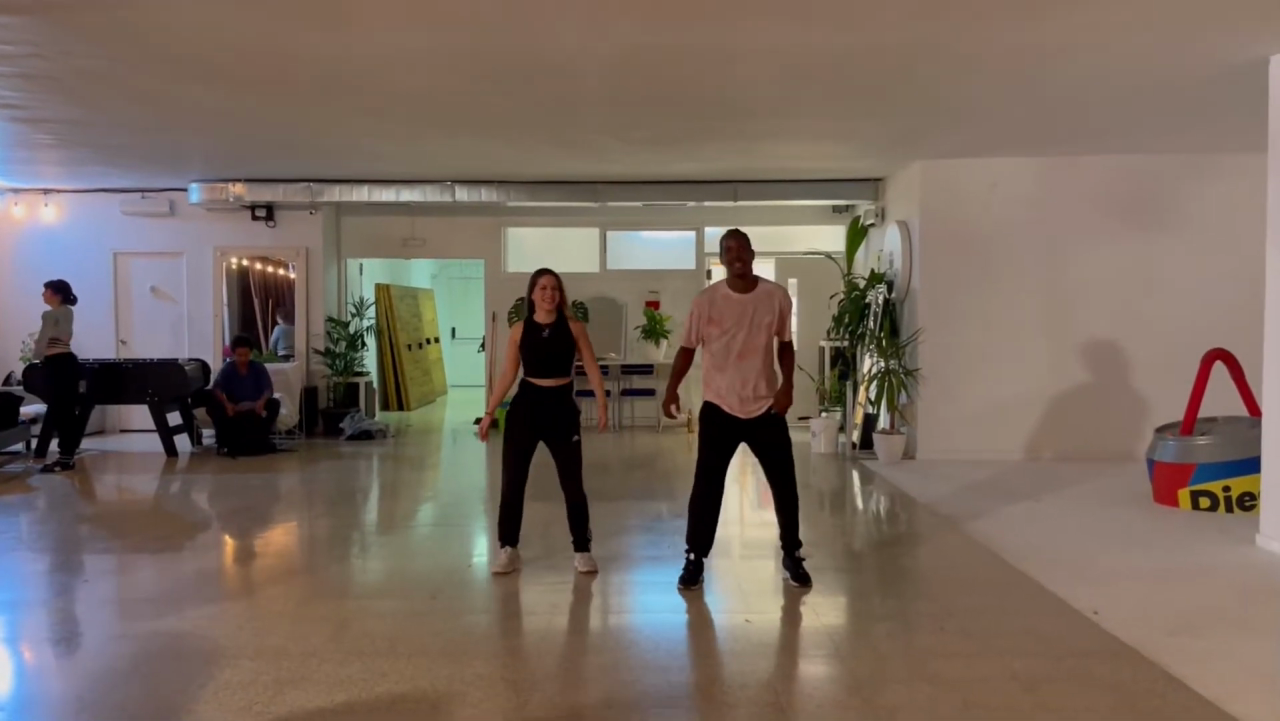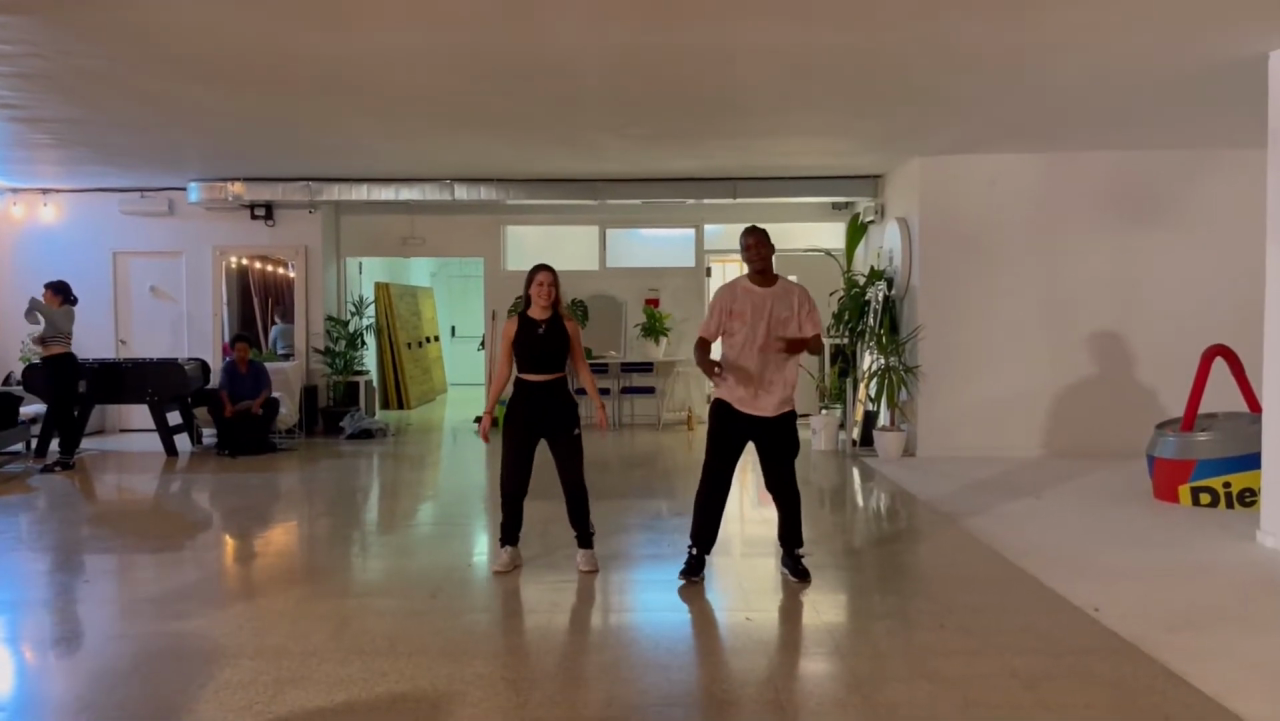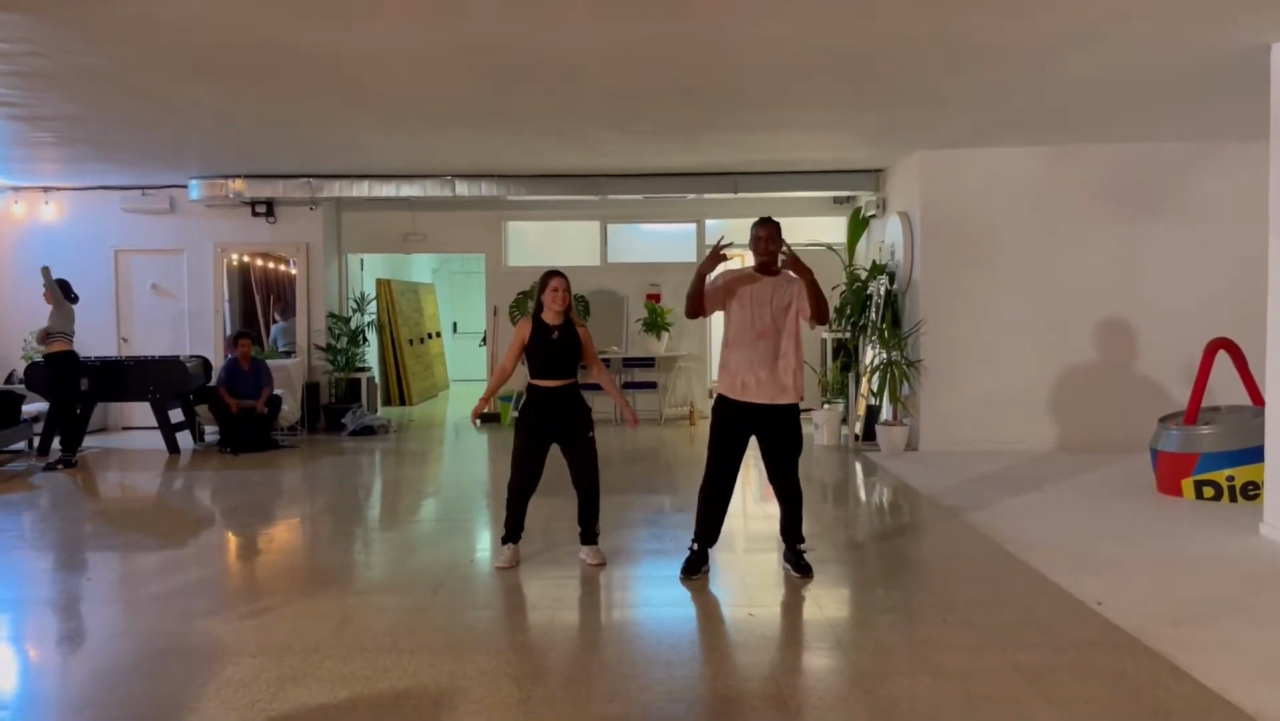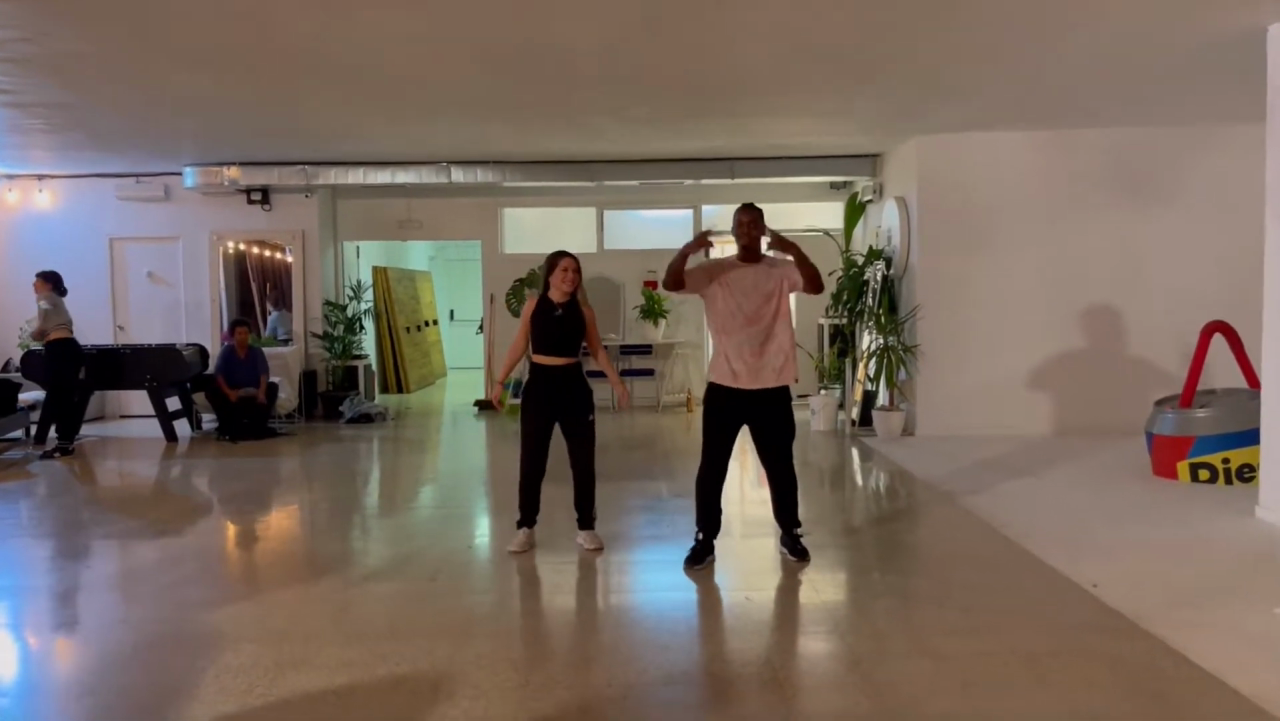
dt=0.3s
person 1, frame 1
left shoulder: (777, 296)
right shoulder: (706, 300)
left elbow: (785, 344)
right elbow: (688, 348)
left wrist: (787, 387)
right wrist: (671, 390)
left hip: (765, 408)
right hip: (719, 408)
left knee: (784, 484)
right knee: (707, 486)
left ankle: (791, 556)
right ankle: (695, 560)
person 1, frame 2
left shoulder: (796, 295)
right shoulder: (727, 294)
left elbow: (817, 344)
right elbow: (703, 340)
left wrist: (800, 345)
right wrist: (705, 361)
left hip: (778, 408)
right hip: (730, 405)
left knee: (784, 486)
right knee: (713, 482)
left ankle: (791, 553)
right ankle: (697, 554)
person 1, frame 3
left shoulder: (796, 285)
right shoulder: (731, 281)
left elbow: (821, 318)
right elbow: (692, 311)
left wrist: (806, 274)
right wrist: (703, 269)
left hip: (781, 401)
right hip: (733, 398)
left knee: (786, 480)
right knee: (717, 479)
left ankle: (793, 549)
right ankle: (700, 550)
person 1, frame 4
left shoulder: (782, 269)
right shoulder: (713, 272)
left elbow: (816, 287)
right elbow: (671, 284)
left wrist: (794, 251)
right wrist: (687, 251)
left hip: (771, 386)
right hip: (724, 386)
left knee: (780, 465)
right knee: (711, 467)
left ankle: (790, 533)
right ankle: (705, 539)
person 2, frame 1
left shoulder: (573, 327)
right shoulder: (520, 330)
left elbow: (591, 368)
right elbow: (508, 374)
left wrist: (602, 404)
right wrist: (489, 413)
left hip: (562, 408)
right hip: (526, 407)
left knee: (572, 482)
right knee: (513, 481)
left ankle: (582, 550)
right ankle: (508, 547)
person 2, frame 2
left shoulder: (567, 325)
right shoulder: (514, 324)
left elbow: (581, 367)
right elbow: (503, 370)
left wrist: (598, 404)
right wrist: (488, 411)
left hip: (560, 403)
right hip: (523, 404)
left knee: (573, 478)
right knee: (512, 480)
left ankle: (585, 547)
right ankle: (509, 547)
person 2, frame 3
left shoulder: (578, 329)
right shoulder: (526, 327)
left elbow: (596, 368)
right elbow: (507, 367)
left wrist: (621, 401)
right wrist: (486, 398)
left hip: (573, 408)
right hip: (536, 407)
left knee: (587, 480)
right knee: (521, 481)
left ankle: (588, 542)
right ankle: (510, 544)
person 2, frame 4
left shoulder: (583, 309)
right shoulder: (533, 305)
left elbow: (597, 350)
right elbow: (520, 344)
left wrist: (618, 383)
right wrist: (500, 380)
left hip: (574, 387)
right hip: (539, 386)
left knee: (583, 462)
right knee: (532, 462)
left ankle: (586, 528)
right ankle: (526, 528)
person 3, frame 1
left shoulder: (64, 311)
right shoulder: (56, 314)
left elbow: (62, 335)
right wrist: (41, 341)
left hip: (62, 364)
right hip: (56, 365)
left knee: (63, 411)
right knee: (60, 411)
left ankle: (66, 459)
right ankle: (66, 456)
person 3, frame 2
left shoulder: (66, 312)
right shoulder: (54, 314)
right elbow: (49, 341)
left wrist: (33, 307)
right wrist: (38, 339)
left hip: (62, 364)
right hip: (56, 365)
left knee: (62, 411)
right knee: (60, 412)
left ankle: (66, 458)
right ankle: (66, 456)
person 3, frame 3
left shoulder: (63, 307)
right shoulder: (58, 312)
left elbow: (53, 286)
right elbow: (41, 340)
left wrist: (46, 275)
right wrist: (42, 334)
left hip: (63, 361)
right hip: (58, 362)
left knee: (63, 409)
right knee: (62, 409)
left ankle: (68, 456)
right ankle: (69, 453)
person 3, frame 4
left shoulder: (46, 298)
right shoulder: (52, 301)
left elbow: (44, 305)
right elbow: (42, 333)
right wrist: (37, 332)
left hip: (62, 349)
right hip: (62, 349)
left knee: (60, 397)
right knee: (61, 397)
left ankle: (65, 444)
right ankle: (65, 442)
